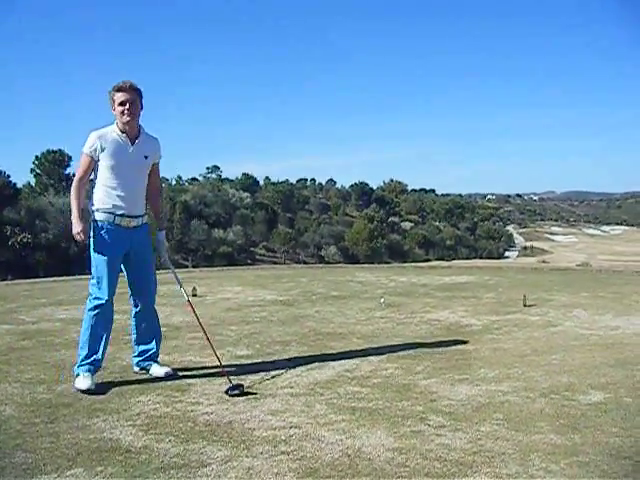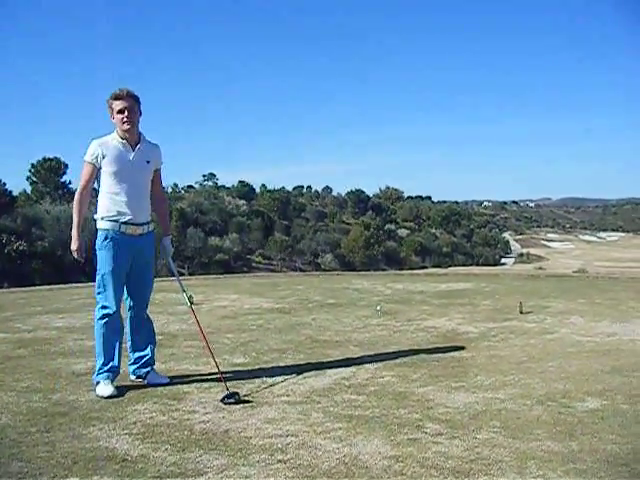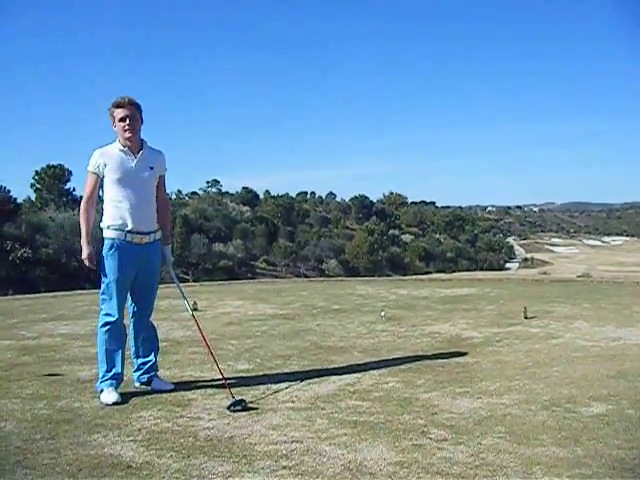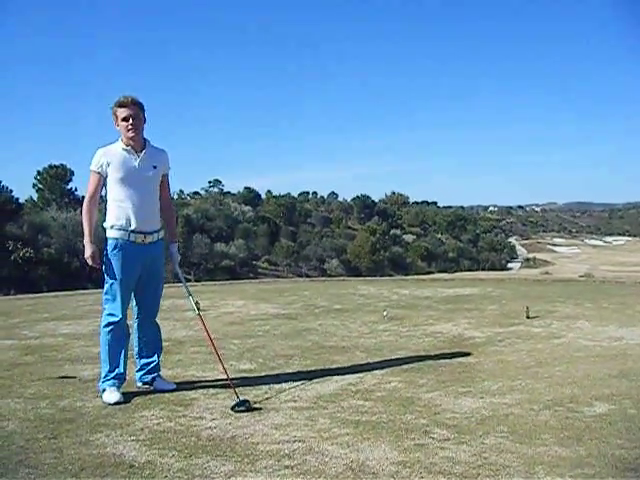
dt=0.3s
person 1, frame 1
left shoulder: (152, 144)
right shoulder: (99, 139)
right elbow: (79, 181)
left wrist: (161, 229)
right wrist: (77, 218)
left hip: (139, 228)
right hip: (107, 227)
left knee: (145, 297)
right knee: (101, 298)
left ankle: (146, 359)
right ankle: (86, 368)
person 1, frame 2
left shoulder: (153, 150)
right shoulder: (100, 147)
right elbow: (83, 191)
left wrist: (166, 235)
right wrist: (75, 234)
left hip: (144, 236)
right hip: (112, 235)
left knee: (139, 306)
right knee: (109, 307)
left ankle: (142, 367)
right ankle: (104, 375)
person 1, frame 3
left shoulder: (157, 157)
right shoulder: (102, 156)
right elbow: (88, 201)
left wrist: (167, 243)
right wrist: (86, 243)
left hip: (150, 244)
right hip: (118, 243)
left knee: (143, 313)
right knee: (111, 315)
left ankle: (146, 373)
right ankle: (108, 382)
person 1, frame 4
left shoulder: (160, 156)
right shoulder: (105, 156)
right elbow: (90, 200)
left wrist: (173, 242)
right wrist: (88, 242)
left hip: (154, 243)
right hip: (121, 243)
left knee: (148, 314)
right knee: (115, 315)
left ankle: (148, 373)
right ankle: (110, 381)
